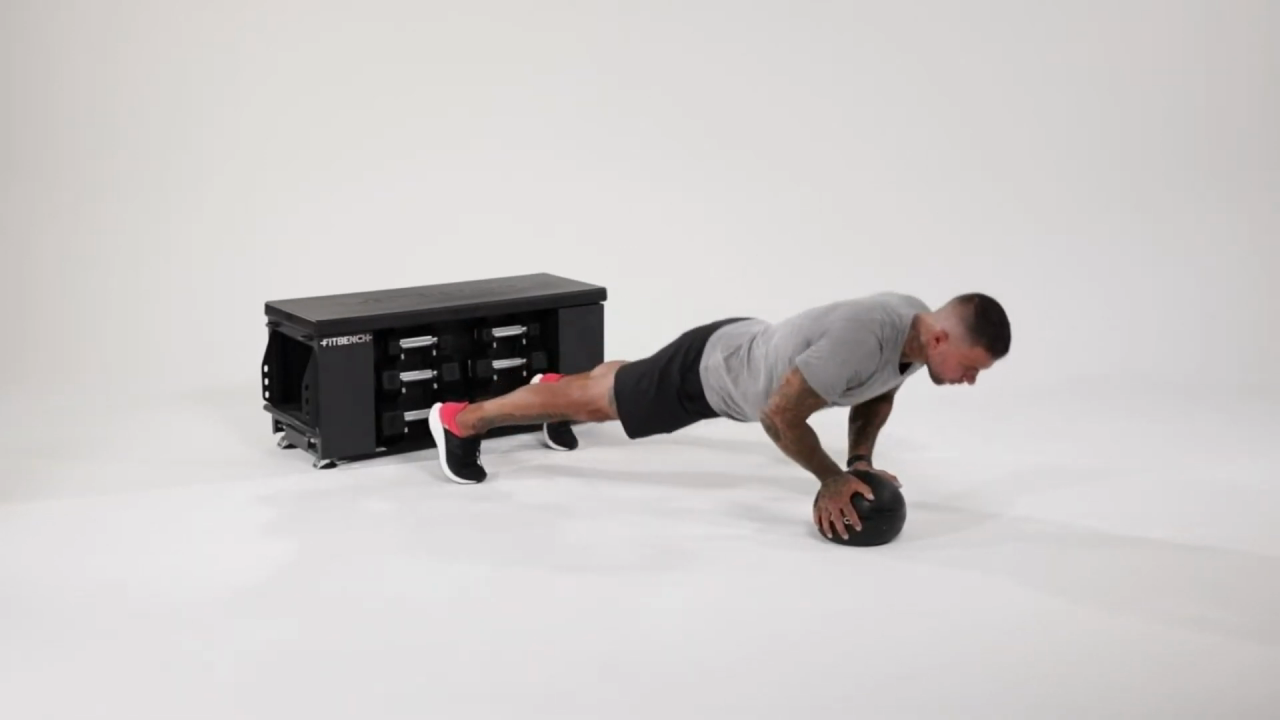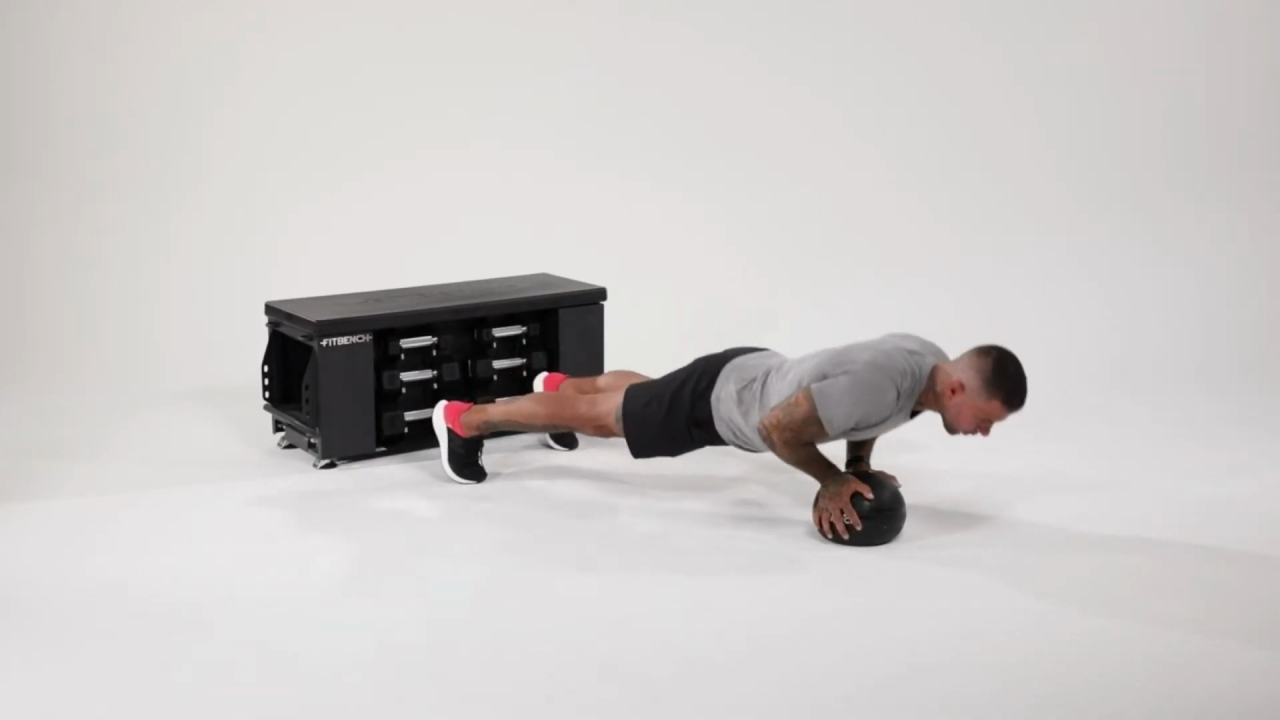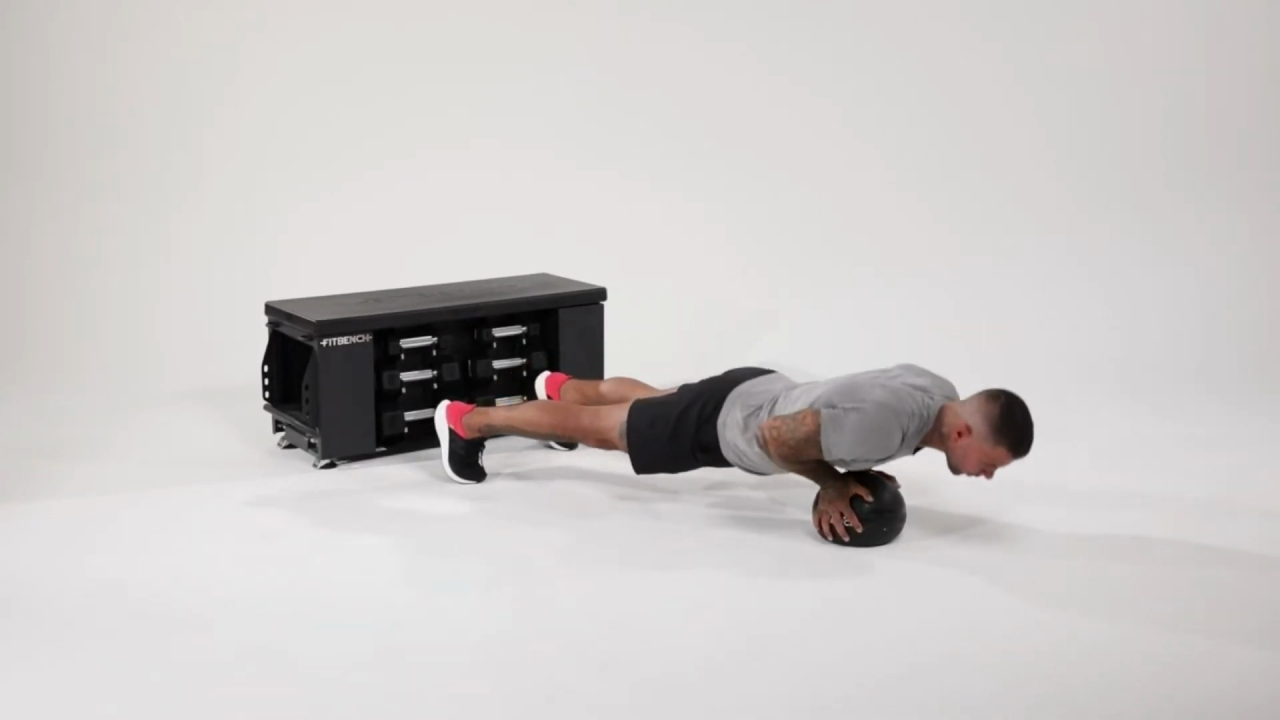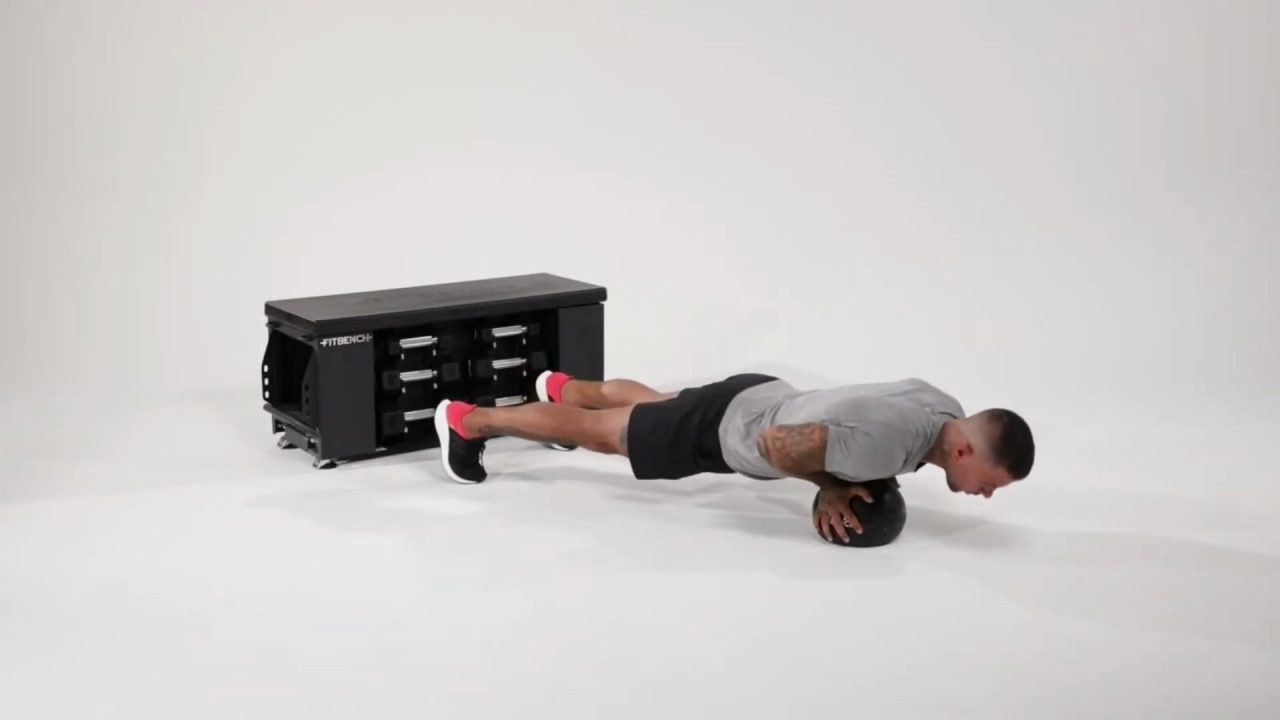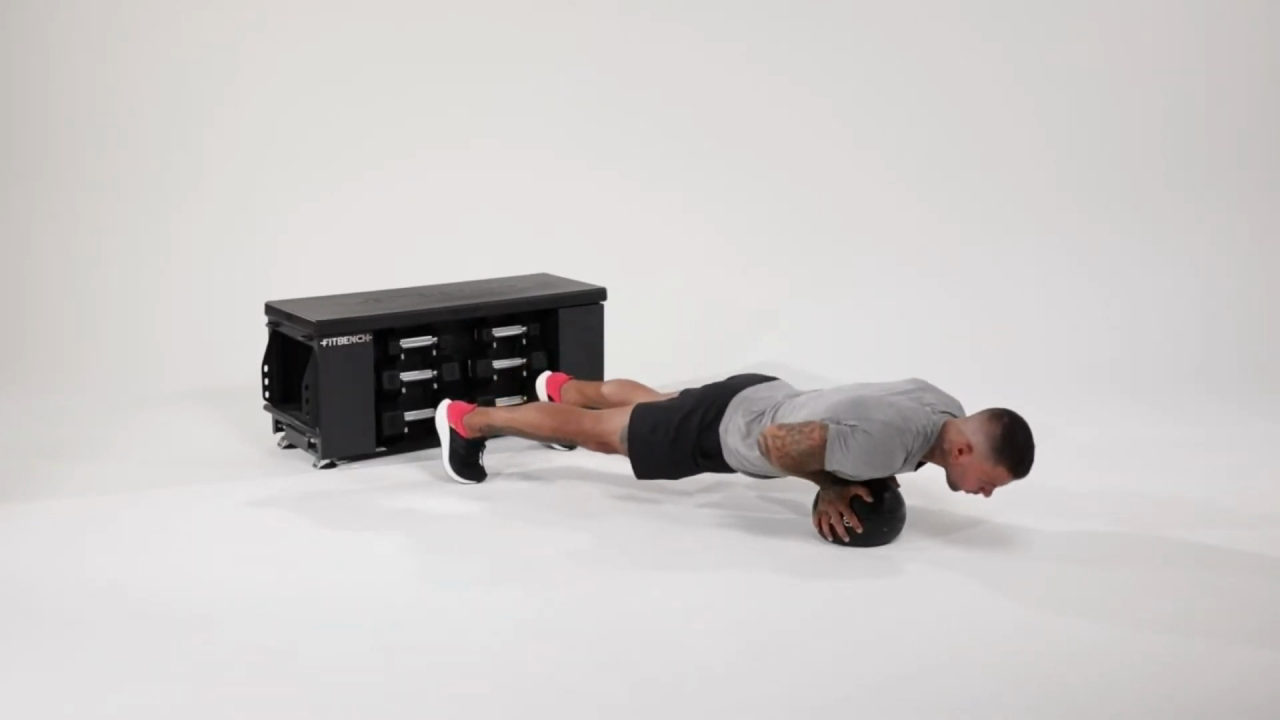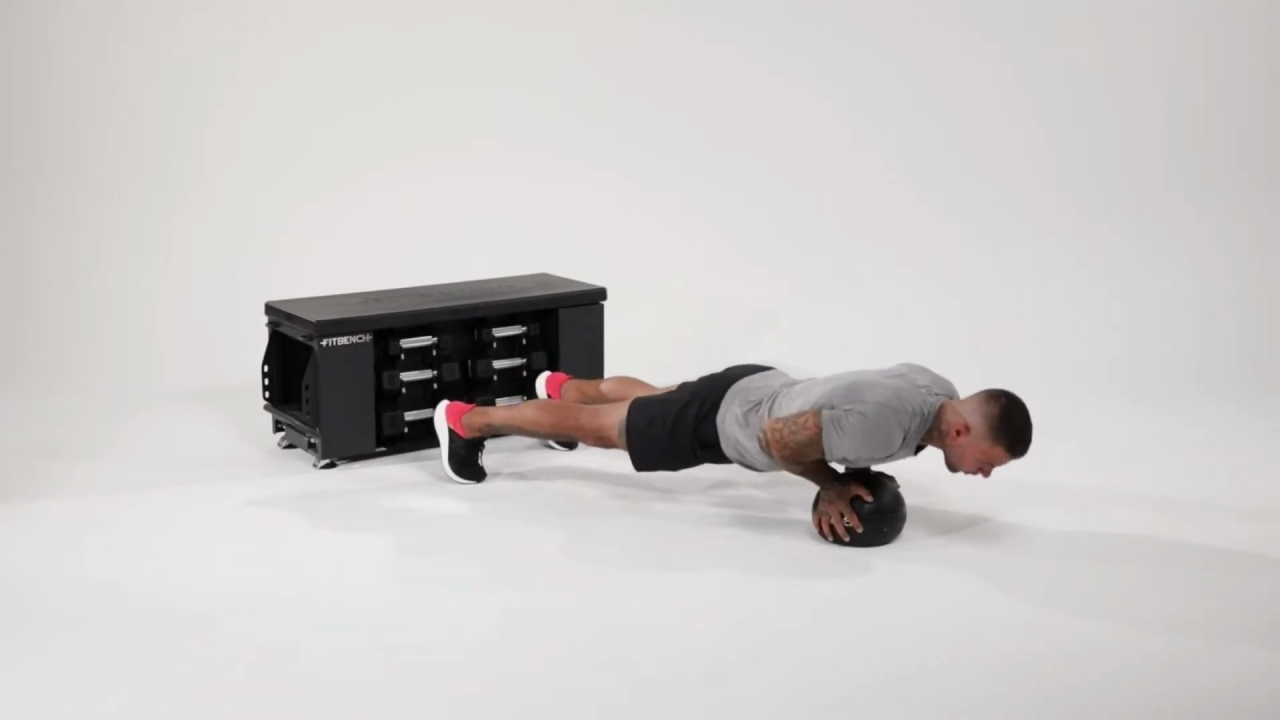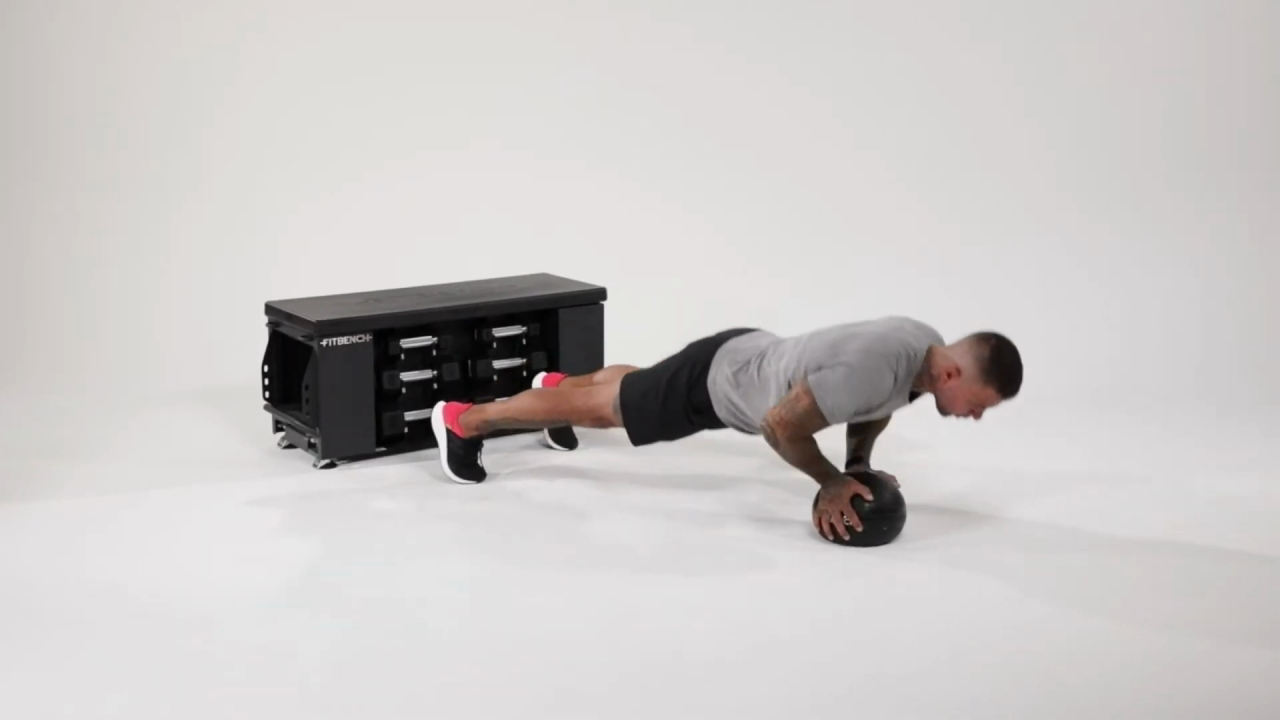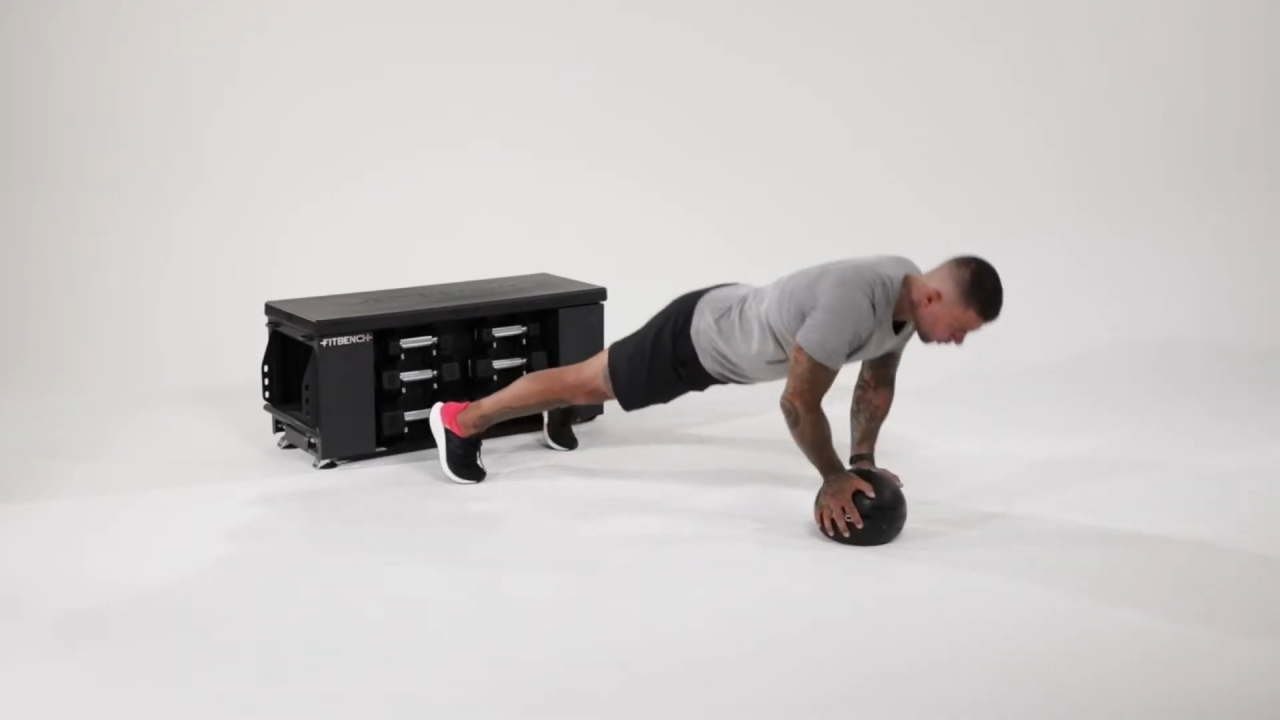
dt=0.2s
person 1, frame 1
left shoulder: (916, 329)
right shoulder: (859, 341)
left elbow: (876, 393)
right elbow: (779, 417)
left wrist: (861, 462)
right wrist: (832, 481)
left hip: (740, 354)
right hip: (707, 372)
left knee: (623, 381)
right knee: (596, 402)
left ankle: (554, 381)
right ankle: (460, 421)
person 1, frame 2
left shoulder: (929, 364)
right shoulder: (879, 386)
right elbow: (776, 428)
left wrist: (860, 467)
right wrist: (833, 483)
left hip: (752, 375)
right hip: (717, 402)
left knee: (638, 389)
right knee: (600, 418)
left ankle: (559, 383)
right ankle: (464, 420)
person 1, frame 3
left shoulder: (938, 394)
right shoulder: (885, 427)
right elbow: (775, 437)
left wrist: (860, 470)
right wrist: (832, 484)
left hip: (758, 390)
right hip: (724, 423)
left knee: (646, 399)
right knee: (600, 429)
left ankle: (561, 386)
right ankle: (465, 420)
person 1, frame 4
left shoulder: (943, 410)
right shoulder: (887, 444)
right elbow: (777, 445)
left wrist: (862, 471)
right wrist: (831, 487)
left hip: (760, 398)
right hip: (724, 430)
left knee: (650, 402)
right knee: (600, 433)
left ankle: (561, 387)
right ankle: (466, 420)
person 1, frame 5
left shoulder: (944, 409)
right shoulder: (887, 446)
right elbow: (777, 443)
left wrist: (853, 470)
right wrist: (831, 484)
left hip: (760, 397)
right hip: (725, 430)
left knee: (650, 402)
right knee: (601, 433)
left ankle: (562, 387)
right ankle: (466, 419)
person 1, frame 6
left shoulder: (940, 394)
right shoulder: (885, 427)
right elbow: (776, 437)
left wrist: (851, 468)
right wrist: (832, 486)
left hip: (759, 389)
right hip: (723, 420)
left knee: (647, 398)
right knee: (598, 427)
left ankle: (563, 385)
right ankle: (465, 419)
person 1, frame 7
left shoulder: (926, 348)
right shoulder: (873, 372)
right elbow: (778, 424)
left wrist: (859, 467)
right wrist: (832, 484)
left hip: (749, 358)
right hip: (716, 381)
left knee: (636, 383)
right knee: (596, 409)
left ankle: (559, 382)
right ankle: (462, 419)
person 1, frame 8
left shoulder: (908, 296)
right shoulder: (852, 307)
left elbow: (877, 381)
right elbow: (797, 401)
left wrist: (863, 460)
right wrist: (835, 480)
left hip: (731, 330)
right hip: (700, 334)
left knee: (615, 369)
right knee: (590, 383)
left ankle: (557, 415)
right ankle: (460, 420)
